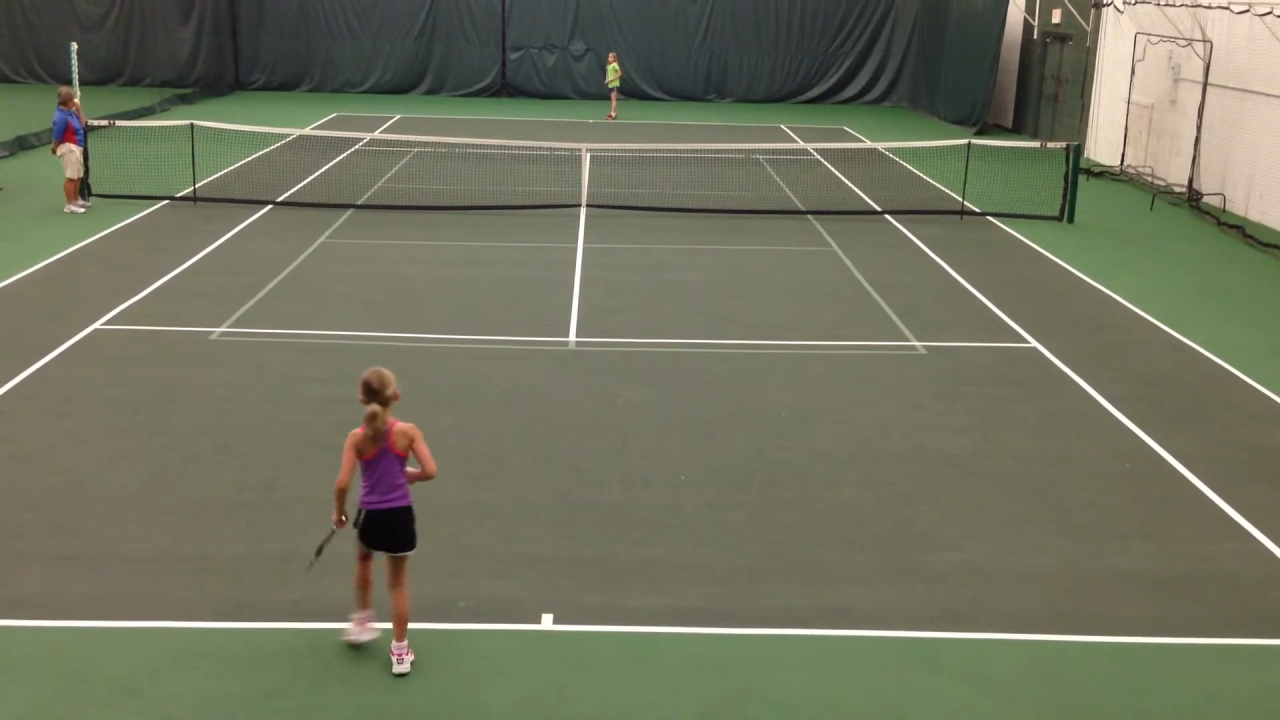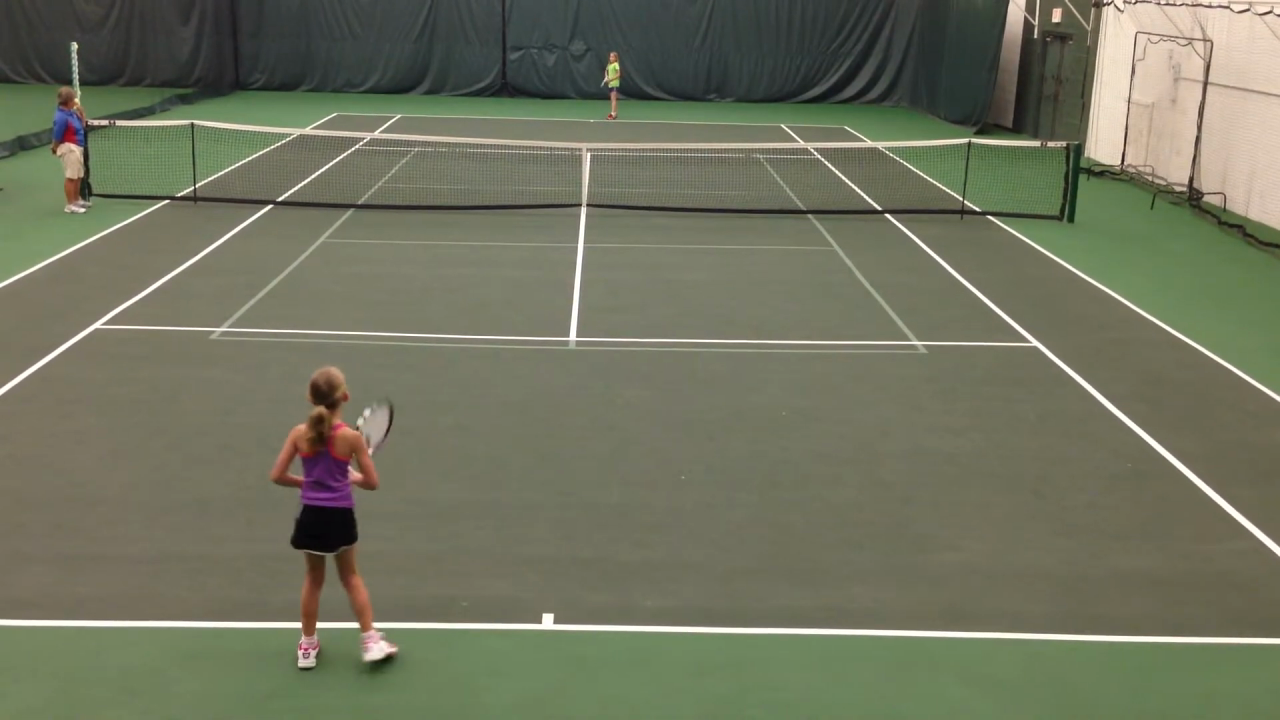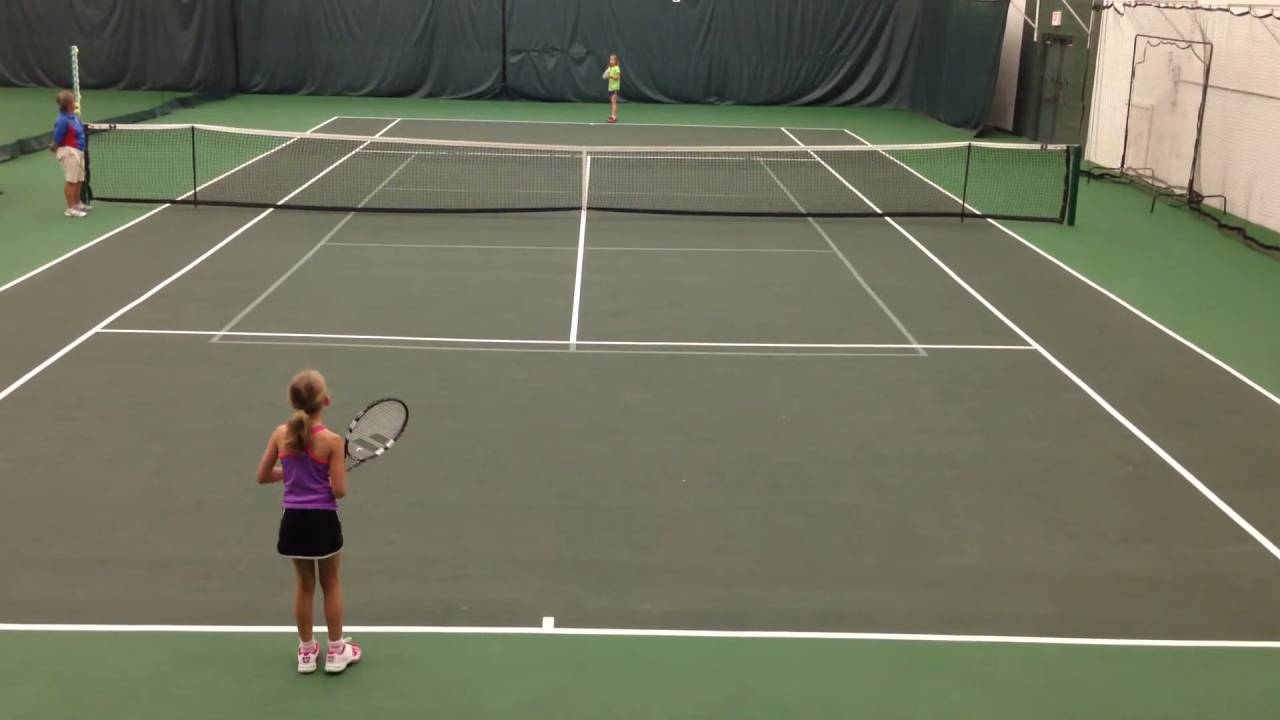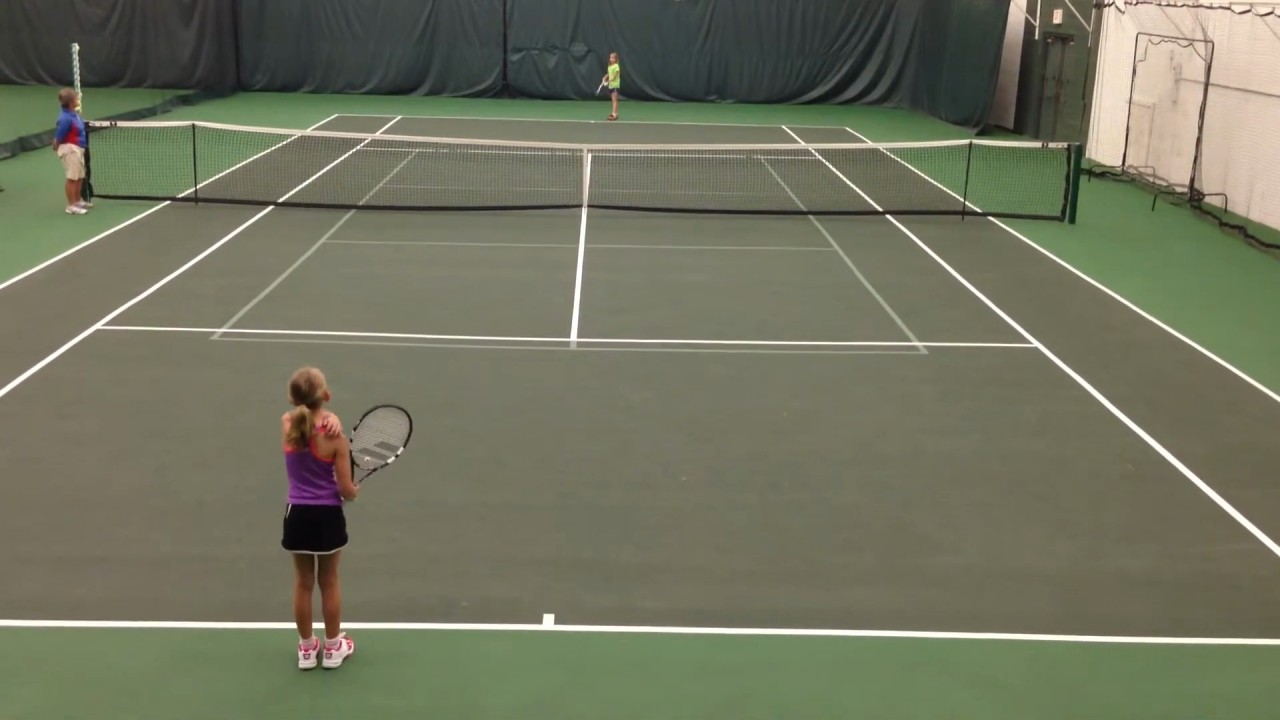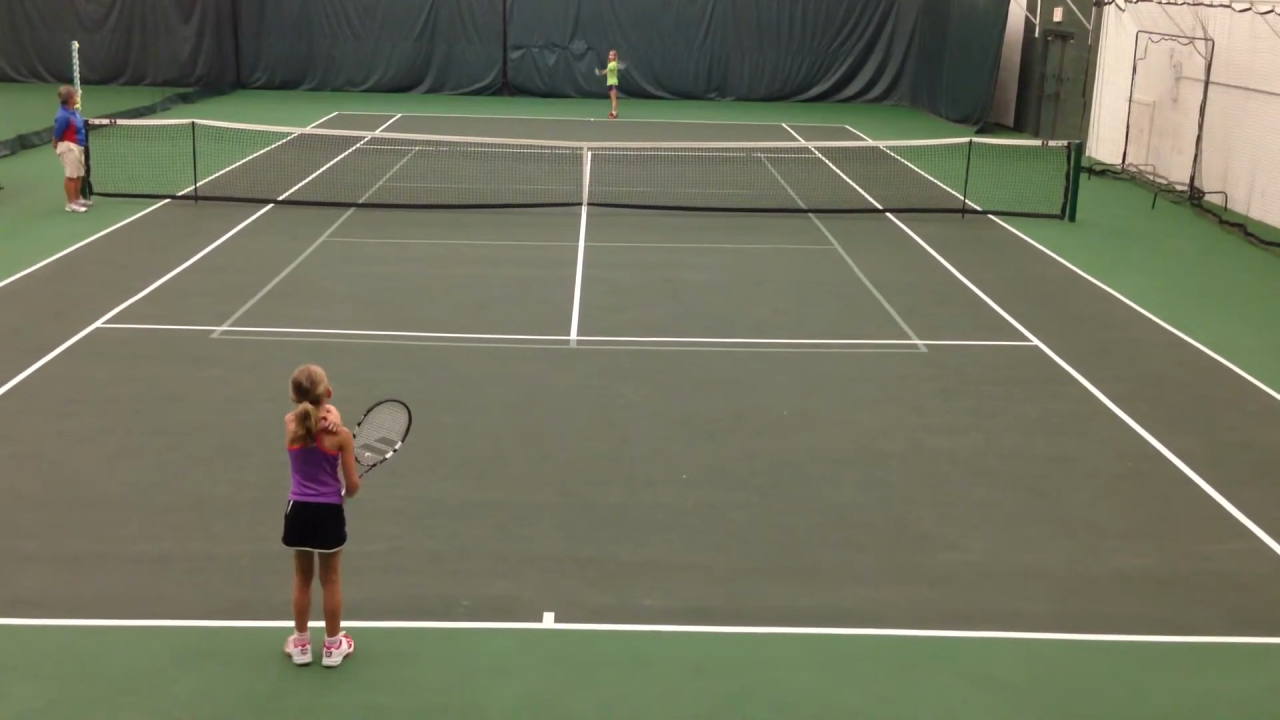
dt=0.4s
person 1, frame 1
left shoulder: (357, 437)
right shoulder: (407, 431)
left elbow: (342, 483)
right elbow: (430, 471)
left wrist: (338, 512)
right wrist: (408, 475)
left hip: (371, 515)
right hip: (400, 514)
left knee: (364, 560)
right knee: (397, 581)
left ankle: (362, 623)
right ankle: (400, 651)
person 1, frame 2
left shoulder: (299, 433)
right shoulder: (352, 437)
left elbow: (276, 476)
right elbow: (372, 483)
left hip: (311, 515)
right hip: (340, 516)
left knee: (313, 579)
right knee: (351, 578)
left ankle: (307, 647)
right ankle: (372, 641)
person 1, frame 3
left shoulder: (281, 435)
right shoulder: (332, 441)
left elbow: (262, 476)
right elbow: (339, 491)
left hip: (293, 520)
right hip: (323, 521)
left knee: (304, 585)
right knee: (331, 585)
left ankle: (306, 652)
right ankle: (337, 651)
person 1, frame 4
left shoulder: (286, 425)
right shoulder: (336, 440)
left elbow: (319, 419)
right elbow: (345, 491)
left wrist: (329, 420)
right wrist: (354, 490)
left hip: (297, 516)
right hip: (327, 516)
left knee: (303, 583)
right knee: (329, 582)
left ankle: (306, 648)
right ankle: (333, 647)
person 1, frame 5
left shoulder: (290, 424)
right shoulder: (341, 436)
left elbow: (320, 410)
right elbow: (352, 486)
left wrist: (330, 415)
right wrist: (347, 491)
left hip: (299, 511)
right hip: (329, 513)
left knee: (302, 578)
right knee: (330, 579)
left ankle: (301, 644)
right ankle: (332, 645)
